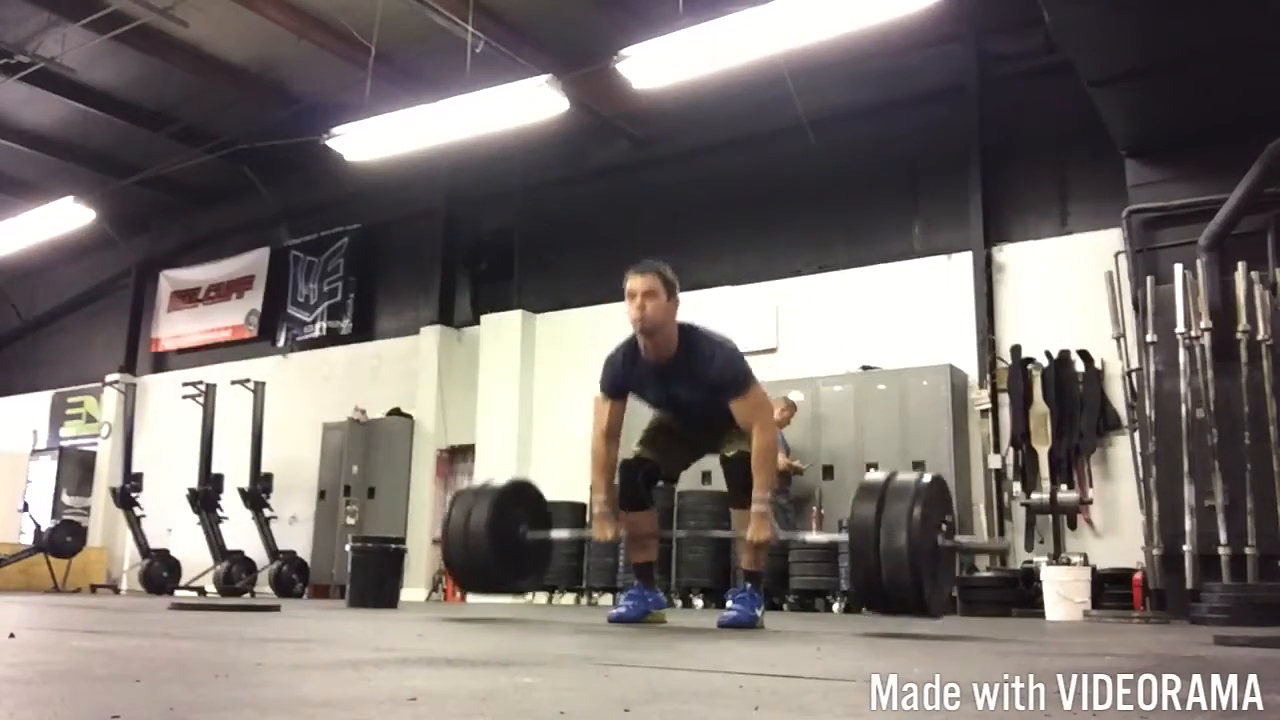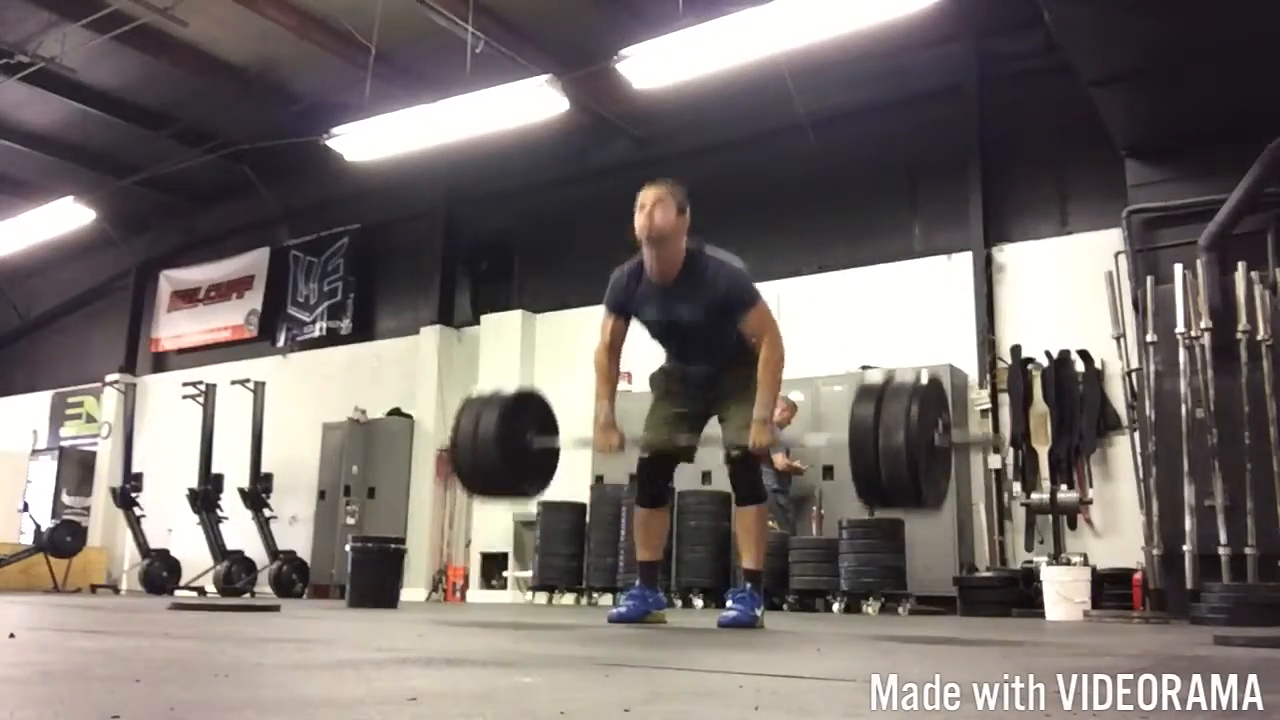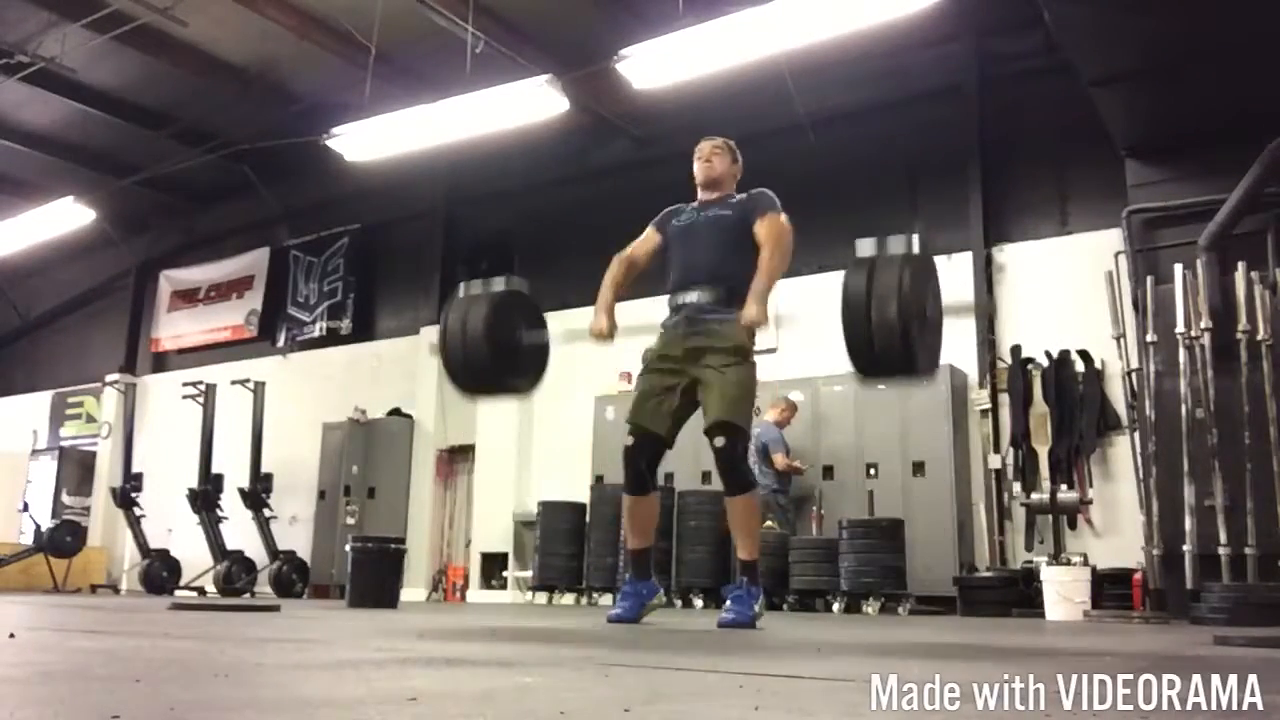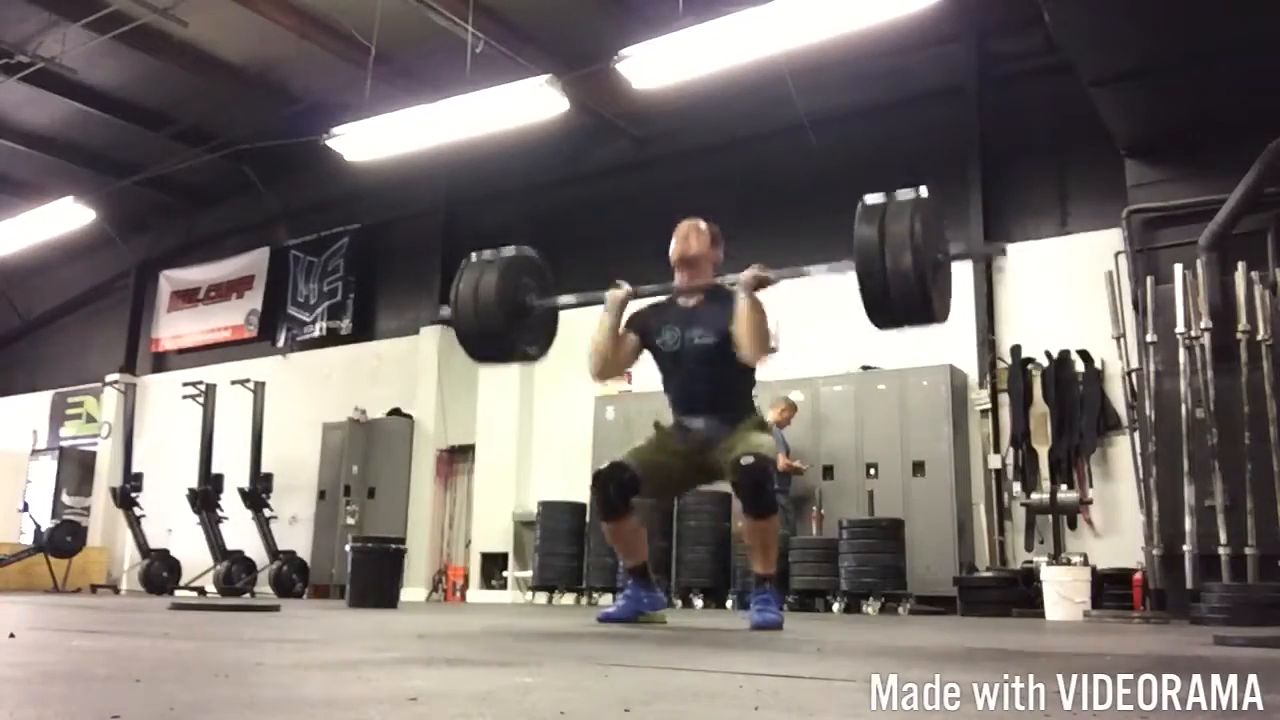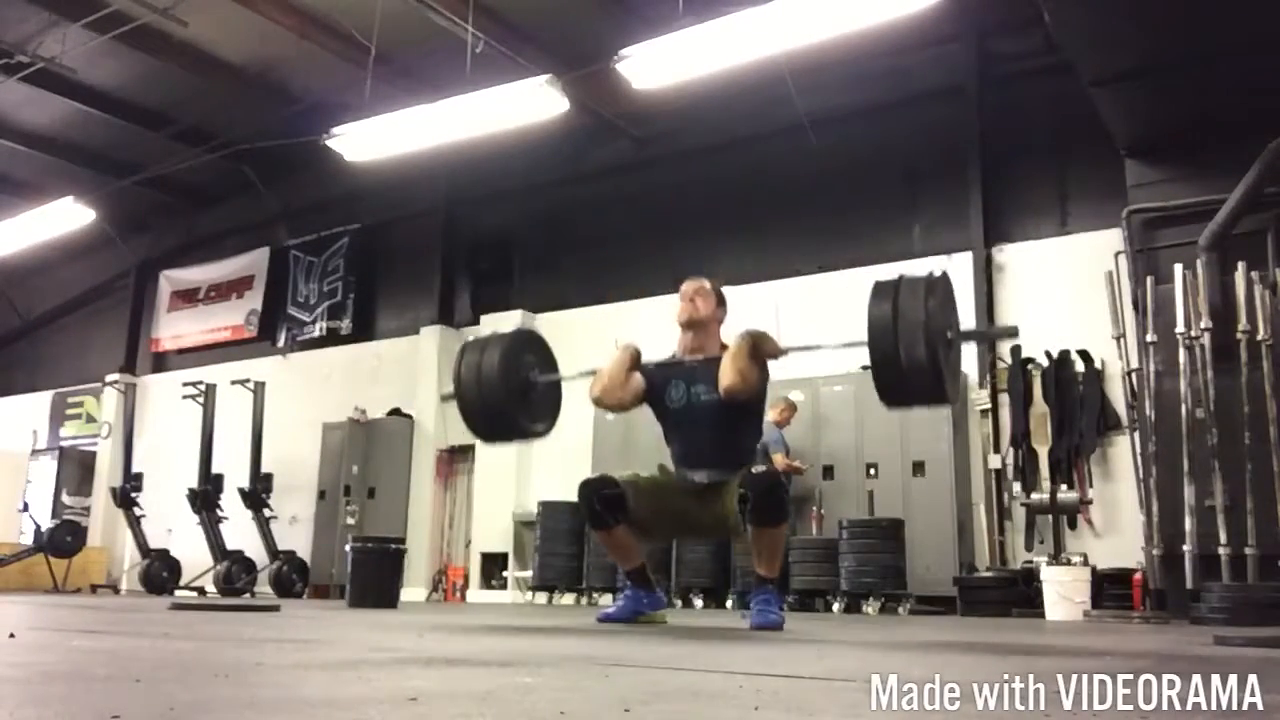
dt=0.3s
person 1, frame 1
left shoulder: (715, 355)
right shoulder: (621, 363)
left elbow: (763, 427)
right elbow: (605, 435)
left wrist: (761, 510)
right wrist: (602, 508)
left hip: (732, 423)
right hip: (678, 423)
left knee: (741, 465)
right knee: (632, 472)
left ankle: (749, 593)
right ankle: (645, 590)
person 1, frame 2
left shoulder: (720, 275)
right shoulder: (625, 281)
left elbow: (768, 343)
right elbow: (607, 350)
left wrist: (764, 419)
right wrist: (605, 418)
left hip: (735, 376)
right hip: (681, 379)
left knee: (744, 466)
right knee: (652, 469)
left ankle: (749, 594)
right ankle: (647, 590)
person 1, frame 3
left shoulder: (754, 202)
right shoulder: (674, 216)
left elbow: (778, 240)
right elbow: (627, 258)
left wrist: (756, 300)
right wrist: (604, 308)
left hip: (724, 339)
right hip: (672, 340)
left knee: (728, 451)
right knee: (638, 455)
left ankle: (747, 587)
right ankle: (640, 582)
person 1, frame 4
left shoulder: (733, 301)
right shoulder: (653, 316)
left elbow: (753, 353)
right elbow: (602, 367)
left wrist: (748, 290)
right wrist: (615, 306)
left hip: (736, 431)
right hip: (683, 436)
left knee: (752, 472)
right knee: (610, 481)
left ankle: (764, 592)
right ankle: (643, 590)
person 1, frame 5
left shoulder: (742, 361)
right shoulder: (659, 374)
left elbow: (732, 385)
right elbow: (604, 395)
left wrist: (745, 342)
right wrist: (626, 355)
left hip: (732, 488)
right hip: (683, 493)
left knee: (765, 483)
right knee: (595, 492)
left ankle: (766, 594)
right ankle: (643, 593)
